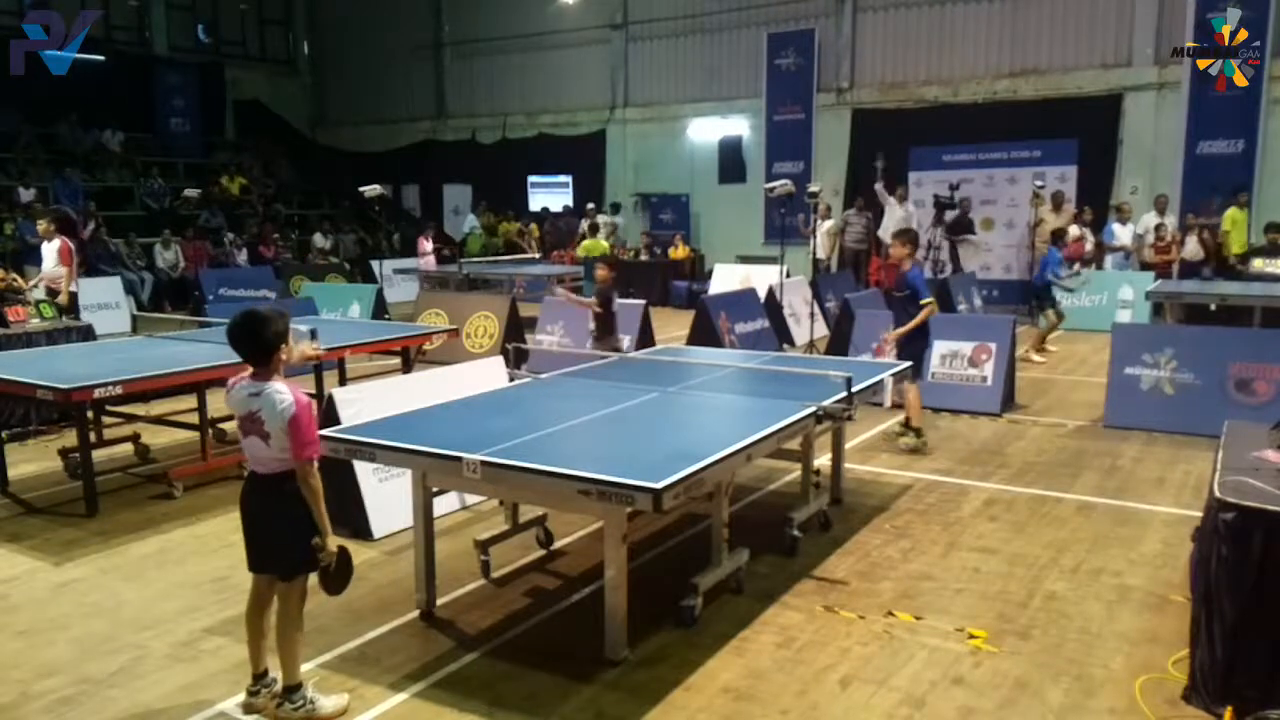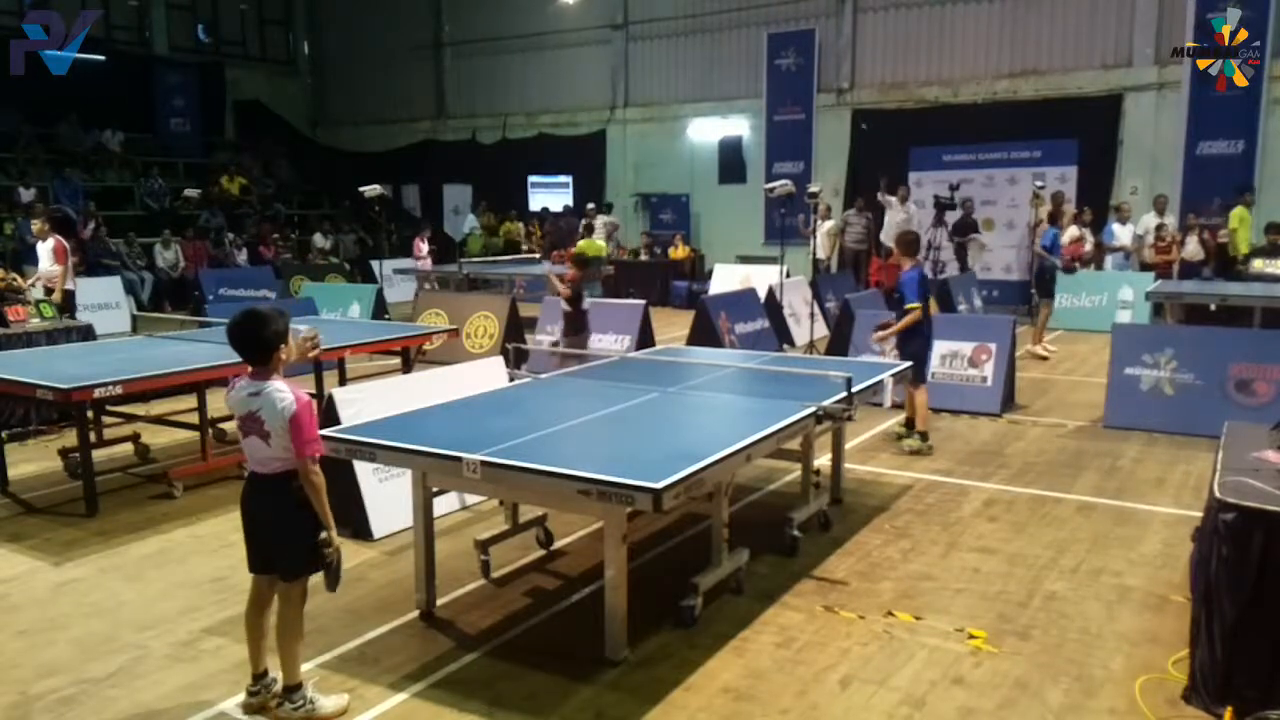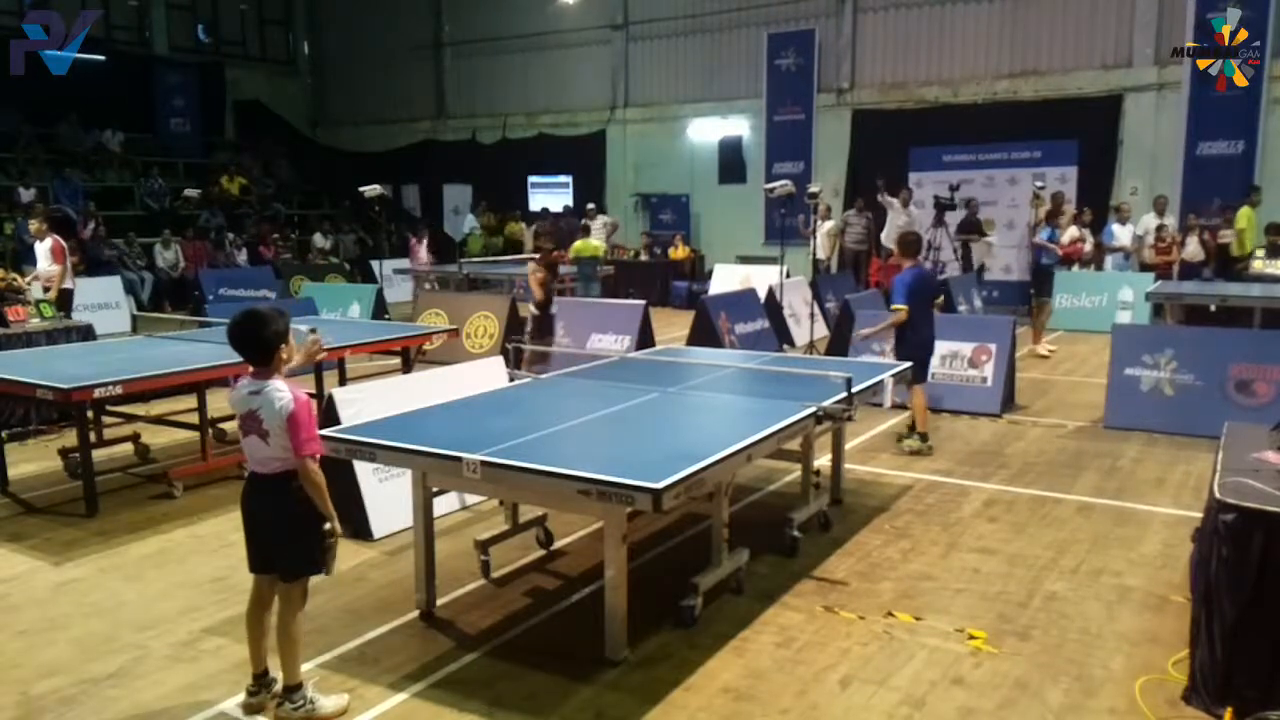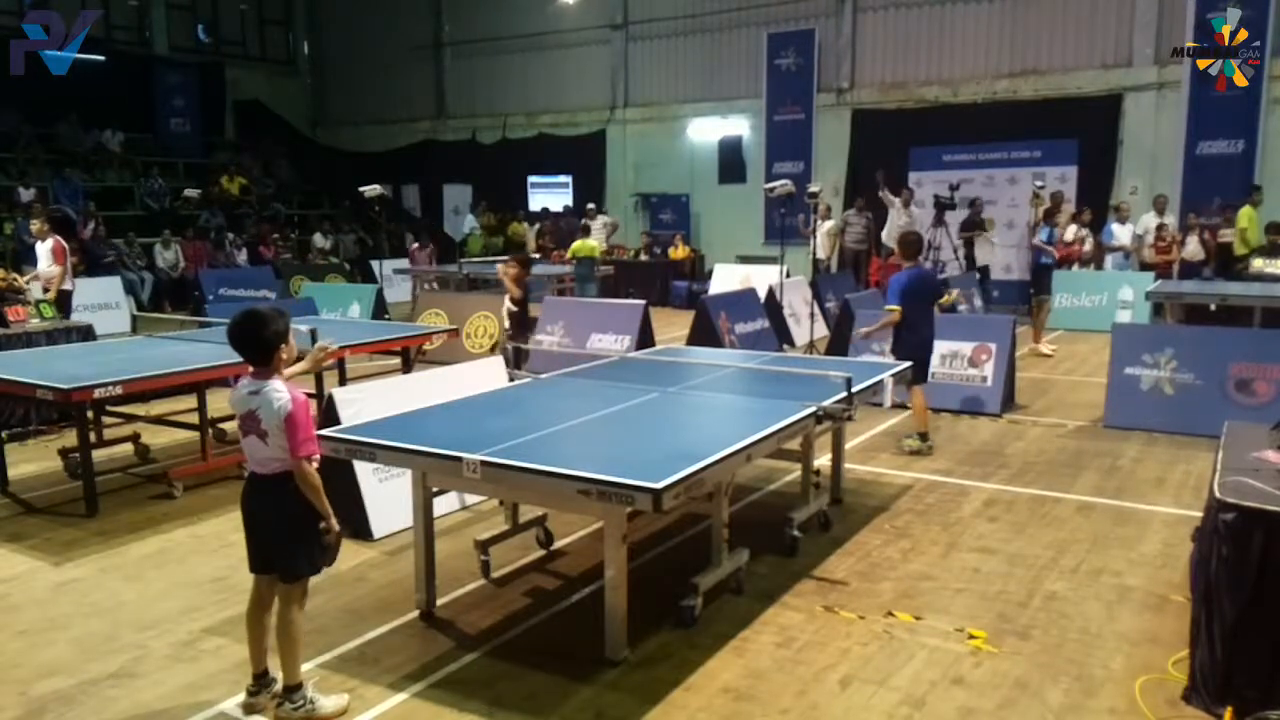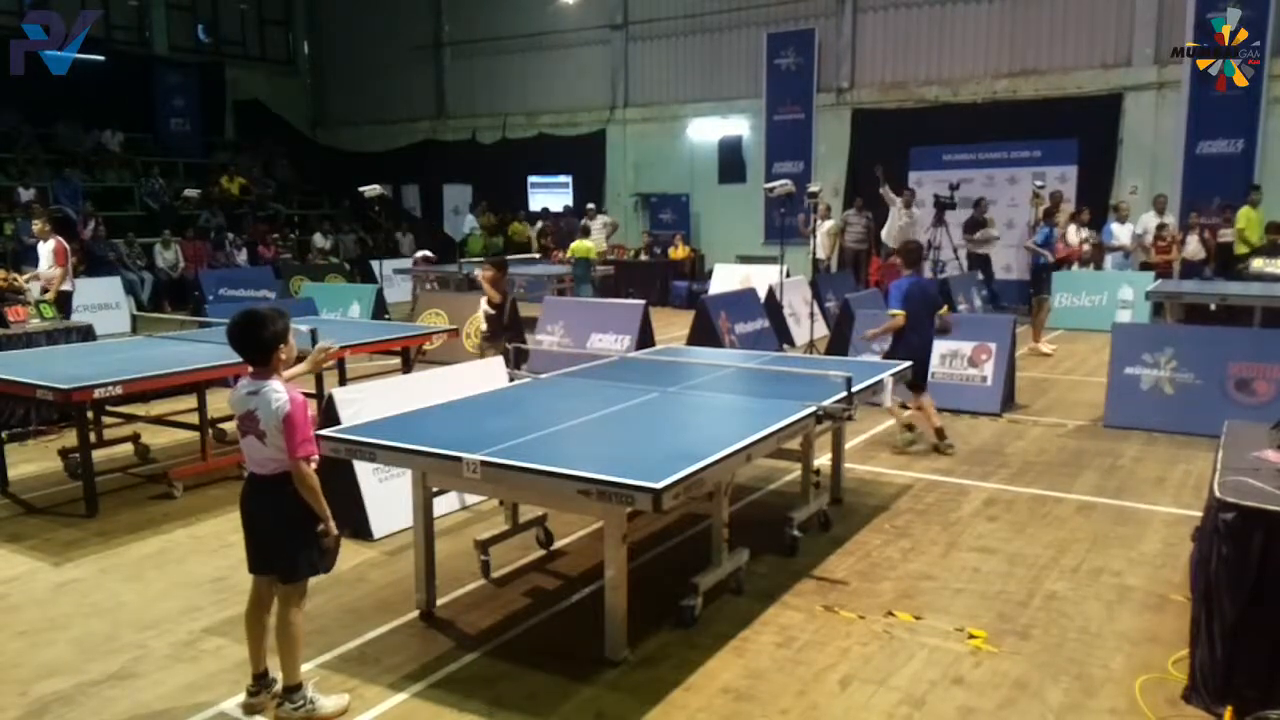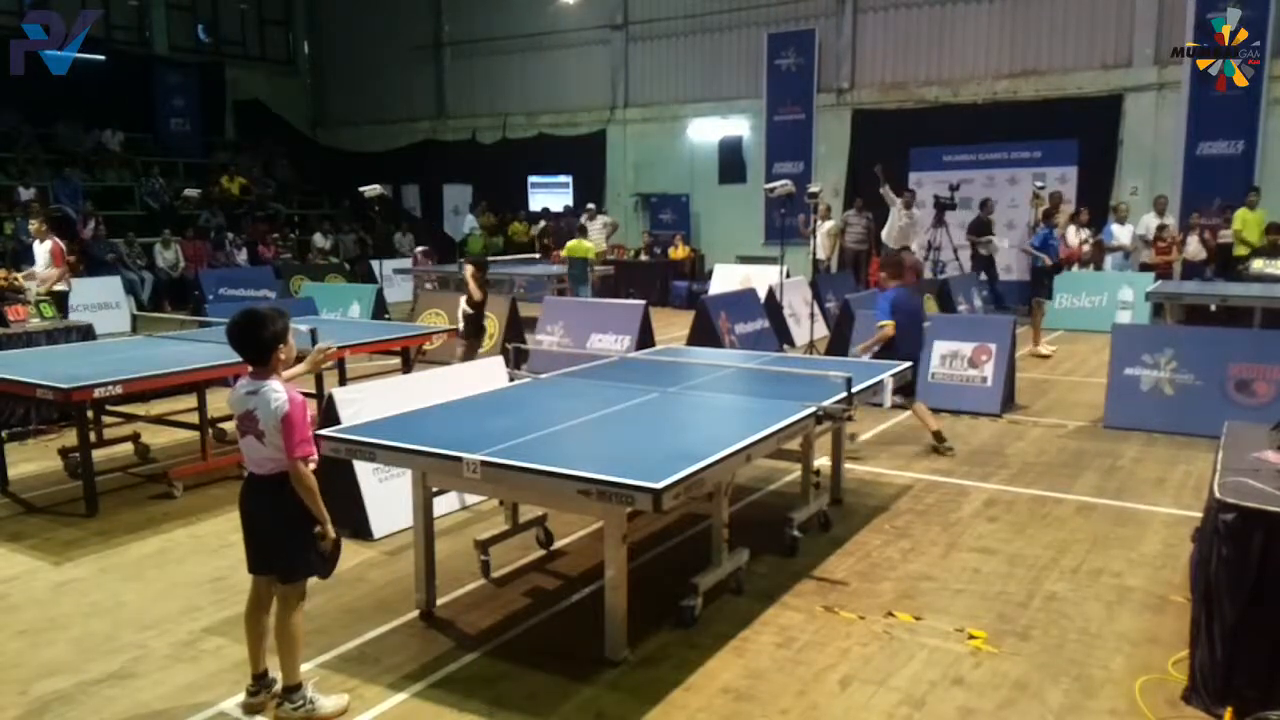
dt=0.2s
person 1, frame 1
left shoulder: (237, 391)
right shoulder: (295, 403)
right elbow: (306, 474)
left wrist: (290, 361)
right wrist: (326, 530)
left hip: (255, 491)
right hip: (287, 498)
left knee: (262, 590)
right knee: (291, 599)
left ankle: (260, 684)
person 1, frame 2
left shoulder: (237, 391)
right shoulder: (296, 402)
right elbow: (309, 471)
left wrist: (292, 358)
right wrist: (329, 524)
left hip: (255, 492)
right hip: (289, 498)
left knee: (262, 590)
right knee: (292, 599)
left ankle: (259, 684)
person 1, frame 3
left shoulder: (240, 390)
right shoulder: (294, 401)
right elbow: (308, 470)
left wrist: (299, 360)
right wrist: (331, 517)
left hip: (255, 491)
right hip: (289, 498)
left knee: (262, 591)
right knee: (292, 599)
left ankle: (259, 684)
person 1, frame 4
left shoulder: (241, 390)
right shoulder: (293, 402)
right elbow: (304, 471)
left wrist: (306, 365)
right wrist: (329, 516)
left hip: (256, 492)
right hip: (288, 499)
left knee: (263, 591)
right knee: (292, 600)
left ankle: (260, 685)
person 1, frame 5
left shoulder: (241, 390)
right shoulder: (291, 403)
right elbow: (301, 472)
left wrist: (307, 366)
right wrist: (327, 518)
left hip: (254, 493)
right hip: (286, 499)
left knee: (261, 592)
right knee: (291, 600)
left ankle: (259, 684)
person 1, frame 6
left shoulder: (240, 390)
right shoulder: (291, 403)
right elbow: (299, 472)
left wrist: (307, 366)
right wrist: (325, 520)
left hip: (254, 493)
right hip: (285, 500)
left knee: (261, 592)
right knee: (290, 600)
left ankle: (259, 685)
person 2, frame 1
left shoulder: (914, 275)
right shoulder: (902, 273)
left elbow: (929, 308)
left wrist: (902, 331)
right wrist: (897, 331)
left hip: (913, 338)
right hip: (908, 337)
left knee: (909, 382)
right knee: (908, 381)
left ankle: (917, 434)
right ankle: (908, 425)
person 2, frame 2
left shoulder: (908, 278)
right shoulder: (919, 273)
left elbow: (916, 313)
left wrist: (888, 333)
right wrist: (894, 323)
left hip: (913, 340)
right hip: (919, 338)
left knee: (917, 385)
right knee: (911, 382)
left ankle: (922, 438)
right ankle: (909, 425)
person 2, frame 3
left shoulder: (901, 279)
right shoulder: (928, 275)
left elbow: (900, 315)
right elbow: (938, 303)
left wrist: (872, 331)
left hip: (910, 342)
right hip: (926, 339)
left knee: (915, 386)
right knee: (916, 385)
left ankle: (922, 438)
right ankle: (914, 429)
person 2, frame 4
left shoulder: (897, 280)
right shoulder: (929, 276)
left elbow: (894, 316)
right elbow: (943, 302)
left wrist: (870, 330)
left hip: (906, 343)
right hip: (925, 341)
left knee: (914, 387)
right knee: (917, 384)
left ankle: (922, 438)
right ankle: (922, 429)
person 2, frame 5
left shoulder: (898, 286)
right shoulder: (929, 286)
left elbow: (898, 320)
right elbow: (944, 317)
left wrist: (875, 333)
right wrist: (938, 328)
left hip: (905, 348)
right hip: (924, 349)
right knee: (919, 392)
left ankle: (908, 428)
right ankle: (942, 438)
person 2, frame 6
left shoulder: (885, 297)
right shoulder: (914, 297)
left elbow: (888, 331)
right elbow: (921, 328)
left wrist: (865, 347)
left hip: (891, 356)
right hip: (911, 357)
right knee: (910, 399)
right ankle: (941, 440)
